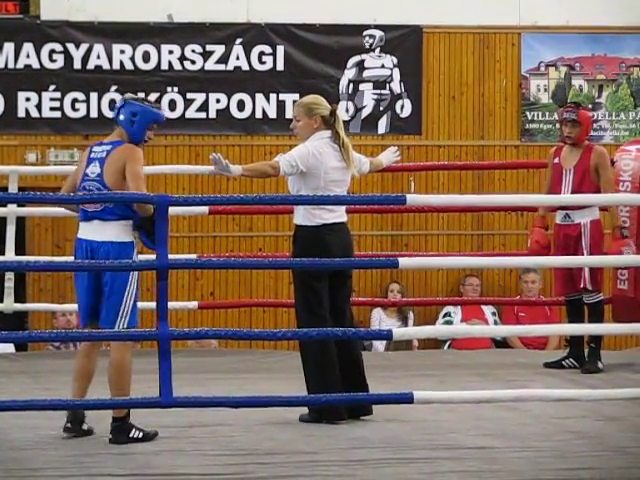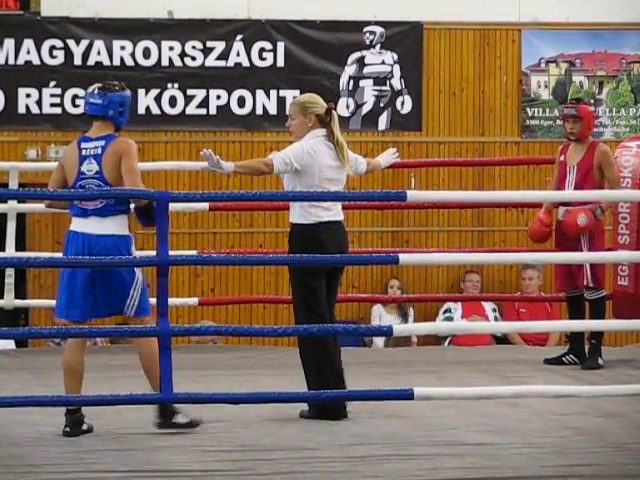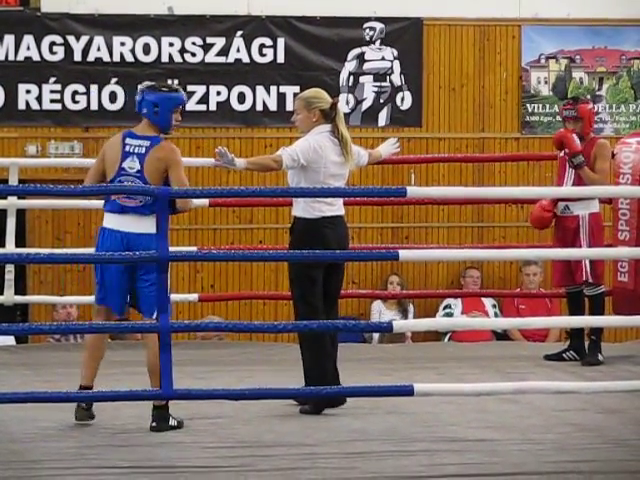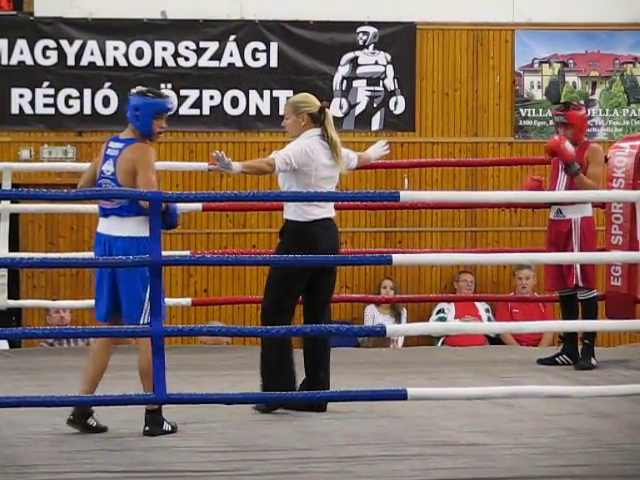
dt=0.5s
person 1, frame 1
left shoulder: (89, 153)
right shoulder: (130, 152)
left elbow: (63, 198)
right elbow: (138, 197)
right wrist: (151, 223)
left hip: (85, 245)
right hip: (117, 248)
left knee: (91, 334)
right knee: (121, 336)
left ankle: (75, 416)
right ankle: (121, 424)
person 1, frame 2
left shoulder: (71, 150)
right shoulder: (123, 146)
left elbow: (51, 199)
right elbow: (136, 192)
right wrist: (150, 208)
left hip: (78, 240)
right hip: (114, 242)
left knee: (75, 330)
right knee: (142, 323)
left ankle: (73, 416)
right ankle: (165, 409)
person 1, frame 3
left shoulder: (113, 143)
right shoulder: (167, 151)
left elbow: (88, 188)
right elbow: (183, 204)
left hip: (111, 236)
right hip: (146, 240)
left knee: (104, 315)
left ankle: (84, 394)
right ankle: (160, 412)
person 1, frame 4
left shoulder: (109, 147)
right shoulder: (143, 151)
left elbow: (83, 189)
right elbow: (148, 200)
right wrist: (167, 211)
left hip: (106, 239)
right hip: (134, 242)
left knee: (109, 328)
right knee: (147, 330)
left ankle: (81, 409)
right ankle: (153, 416)
person 2, frame 1
left shoulder: (309, 151)
right shoulder: (343, 150)
left elbow: (273, 167)
right elbow: (369, 164)
left wrist: (234, 170)
right wrist: (386, 159)
left hip: (313, 239)
right hip: (340, 237)
left knee: (315, 321)
right knee: (341, 318)
left ankle: (327, 407)
right ankle: (355, 401)
person 2, frame 2
left shoulder: (304, 149)
right shoulder: (339, 150)
left elbow: (266, 165)
right elbow: (368, 165)
left wrist: (227, 166)
right wrist: (385, 159)
left hip: (310, 237)
right hip: (336, 236)
left knee: (312, 319)
right knee: (324, 314)
left ankle: (327, 403)
right ankle: (332, 392)
person 2, frame 3
left shoulder: (310, 144)
right shoulder: (342, 144)
left elbow: (276, 161)
right elbow: (369, 156)
left wrist: (238, 163)
right wrist: (385, 150)
left hip: (311, 231)
right hip: (337, 230)
left knee: (309, 311)
right knee: (327, 310)
left ankle: (324, 390)
right ankle: (320, 389)
person 2, frame 4
left shoulder: (302, 148)
right shoulder: (332, 148)
left elbow: (269, 165)
right elbow: (358, 158)
left wrist: (235, 167)
right wrist: (374, 152)
left hip: (301, 235)
right hip: (327, 234)
left knee: (276, 312)
right knee: (318, 314)
left ankle: (278, 391)
right ankle: (314, 394)
person 3, frame 1
left shoulder: (596, 154)
right shoulder: (555, 154)
left elbow: (610, 193)
left wrist: (620, 231)
right wrist: (539, 226)
left hip: (586, 224)
right hip: (561, 225)
left knee: (590, 288)
right knee: (569, 291)
left ankle: (594, 353)
right ankle: (575, 352)
person 3, frame 2
left shoulder: (600, 151)
right shoulder: (562, 151)
left elbow: (615, 190)
left wrist: (594, 211)
right wrist: (544, 211)
left hip: (588, 224)
right hip: (564, 222)
left knee: (592, 284)
right knee: (570, 286)
left ankle: (595, 349)
right ankle: (576, 348)
person 3, frame 3
left shoulder: (600, 146)
right shoulder: (564, 146)
left elbow: (600, 184)
left wrist: (576, 156)
left hip: (587, 217)
right hip: (564, 217)
left knee: (591, 280)
right knee: (570, 281)
left ankle: (595, 345)
right ankle: (575, 344)
person 3, frame 4
left shoulder: (593, 150)
right shoulder: (556, 150)
left elbow: (595, 187)
left wrist: (571, 163)
right wrist: (540, 189)
left hip: (580, 221)
right hip: (556, 220)
left knee: (584, 284)
right knee: (563, 285)
left ankle: (588, 349)
right ankle: (569, 348)
